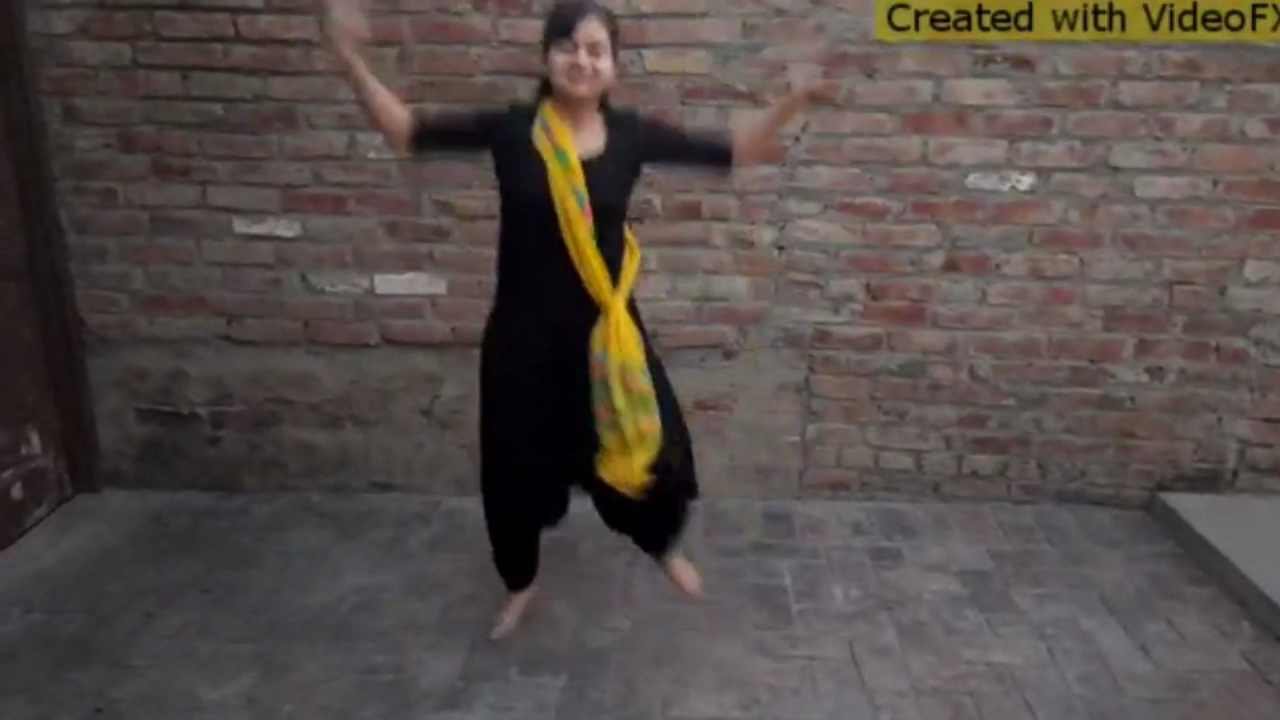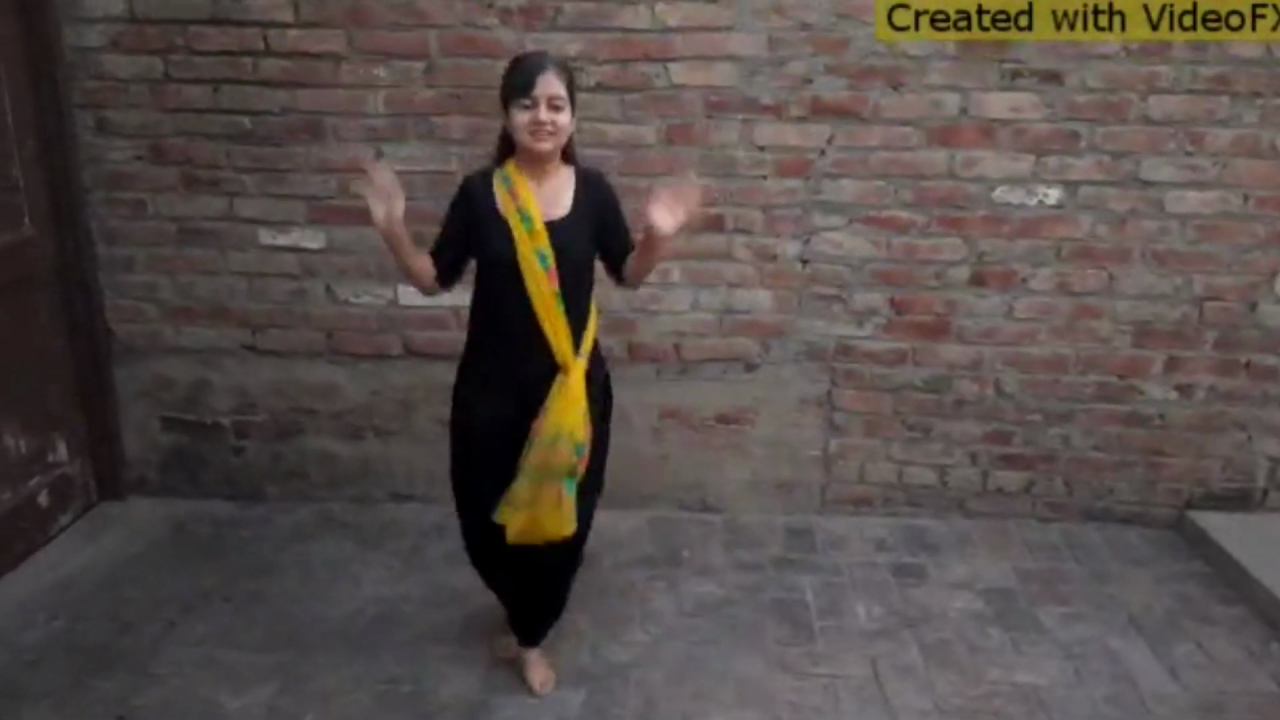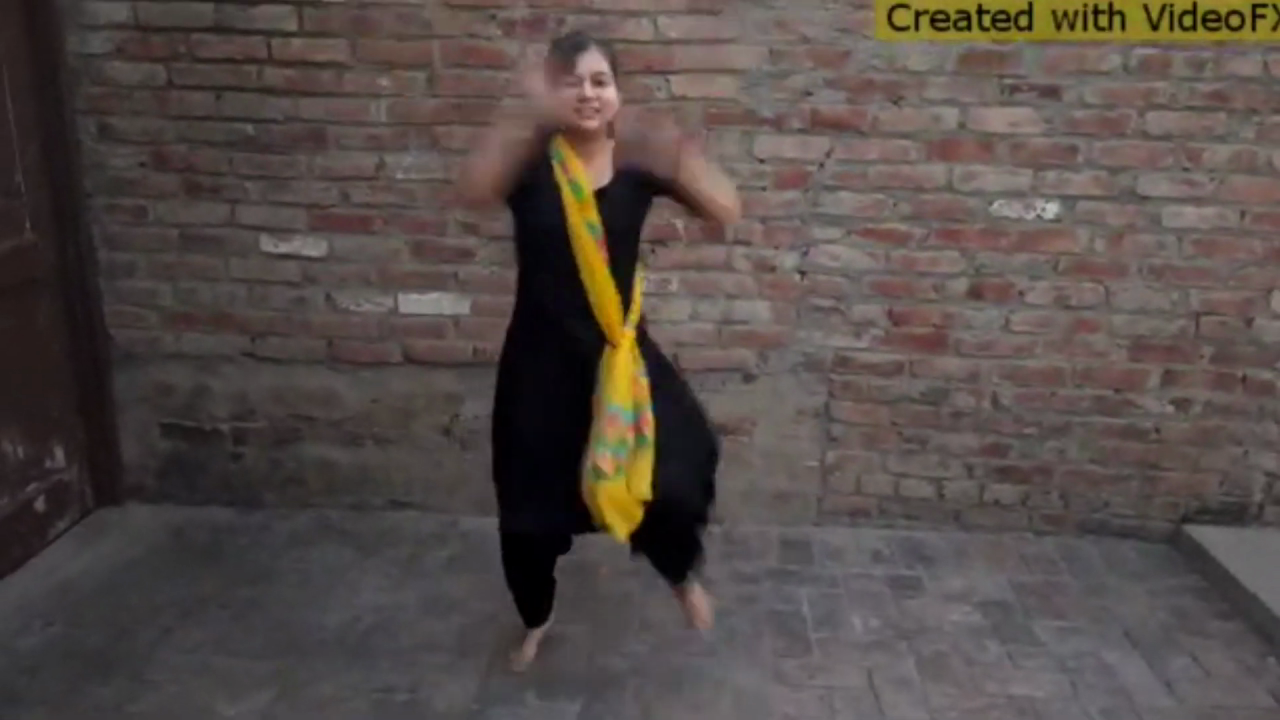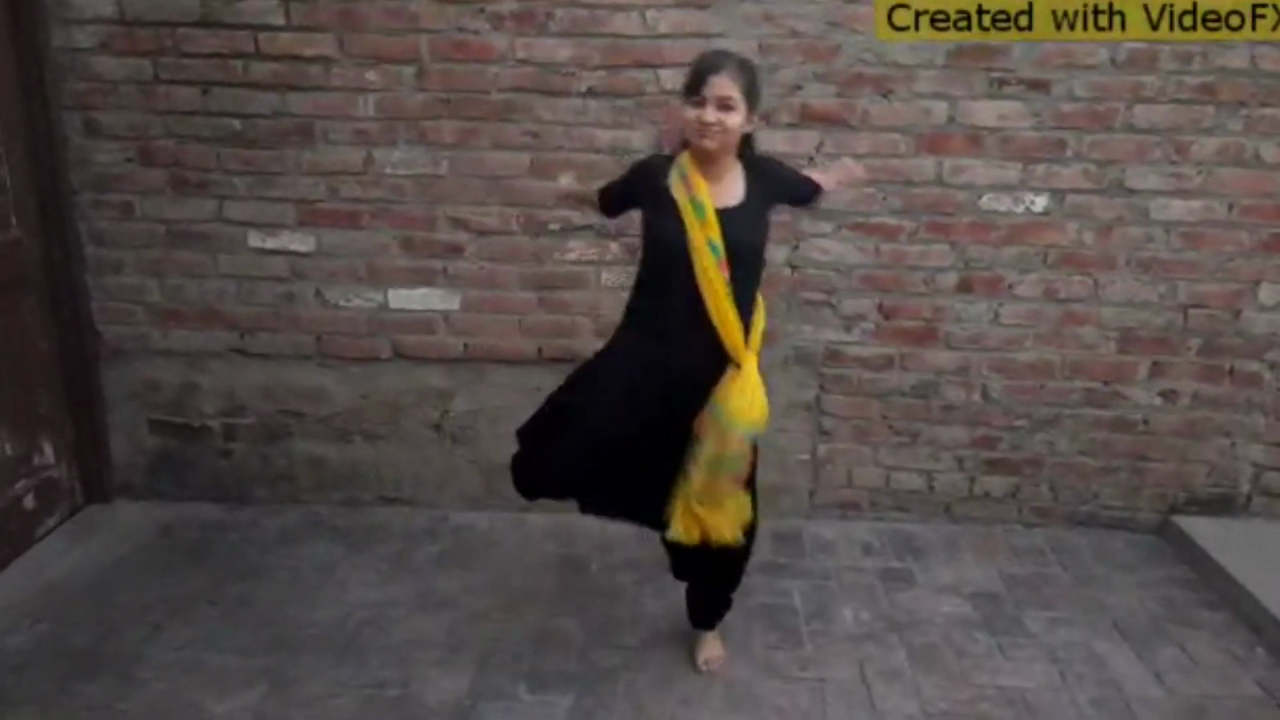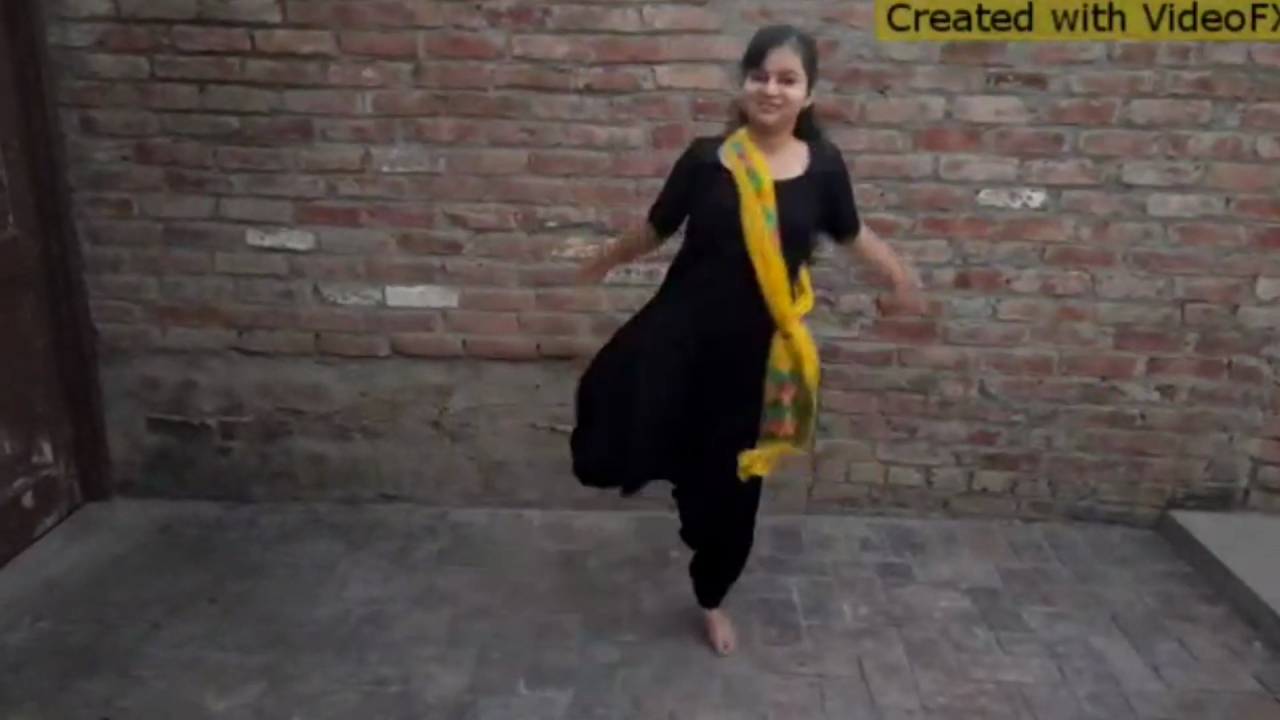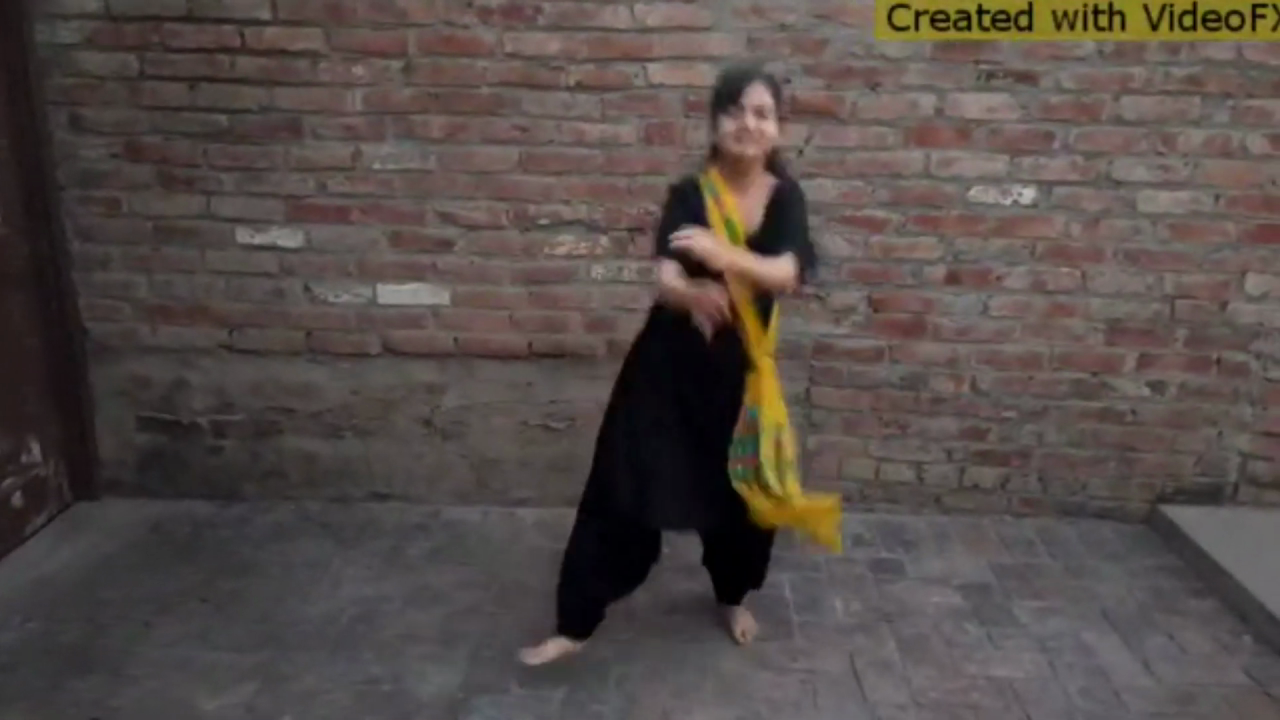
dt=0.5s
person 1, frame 1
left shoulder: (632, 134)
right shoulder: (510, 130)
left elbow: (730, 156)
right elbow: (408, 134)
left wrist: (789, 106)
right wrist: (355, 64)
left hip: (605, 331)
right hip: (523, 334)
left knee: (656, 458)
right knee: (516, 470)
left ankle: (664, 544)
right ankle: (520, 582)
person 1, frame 2
left shoulder: (593, 190)
right shoulder: (478, 192)
left elbow: (628, 275)
right elbow: (434, 277)
left wrist: (657, 234)
right wrist: (391, 227)
right hip: (491, 386)
right knee: (489, 521)
left ankle: (530, 636)
right ankle: (519, 614)
person 1, frame 3
left shoulder: (638, 161)
right shoulder: (529, 160)
left elbow: (724, 211)
right elbow: (473, 189)
left wrist: (677, 160)
right wrist: (524, 115)
left hip: (619, 355)
right hip: (540, 360)
left knee: (671, 482)
right knee: (531, 507)
left ankle: (680, 567)
right ankle: (535, 619)
person 1, frame 4
left shoulder: (764, 177)
right shoulder: (654, 176)
left elbow: (808, 188)
right elbow: (610, 200)
left wrist: (839, 175)
right wrist: (575, 192)
left hip: (722, 376)
right hip: (642, 363)
right knee: (553, 459)
left ankle: (706, 623)
person 1, frame 5
left shoulder: (822, 165)
right shoulder: (707, 157)
left elbow: (847, 229)
right elbow: (660, 225)
left wrist: (897, 277)
right wrist: (607, 258)
left hip: (751, 347)
right hip: (675, 328)
left knee: (729, 481)
left ankle: (712, 600)
person 1, frame 6
left shoulder: (784, 197)
right shoulder: (688, 196)
left elbow: (786, 273)
right elbow: (666, 277)
left wrist: (725, 255)
right wrist: (691, 293)
left hip: (739, 374)
right hip: (671, 368)
left knee: (743, 499)
right knee: (620, 498)
left ankle: (733, 598)
right ankle: (573, 626)
